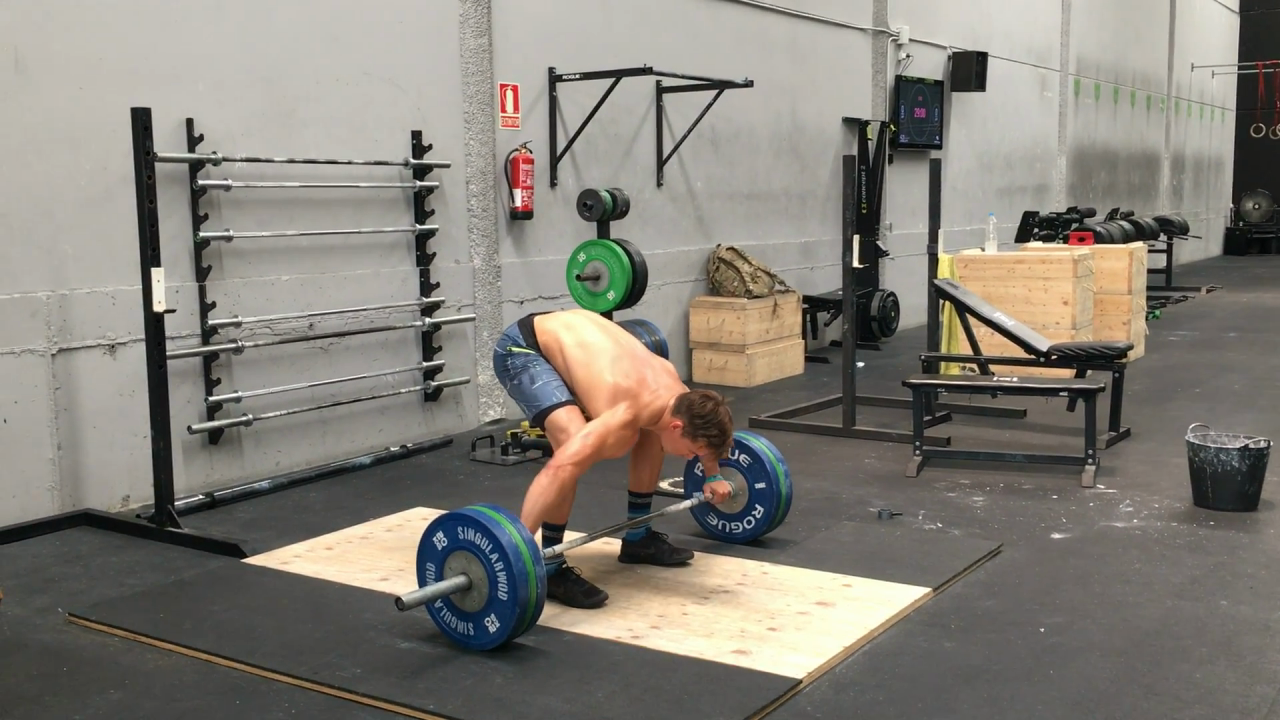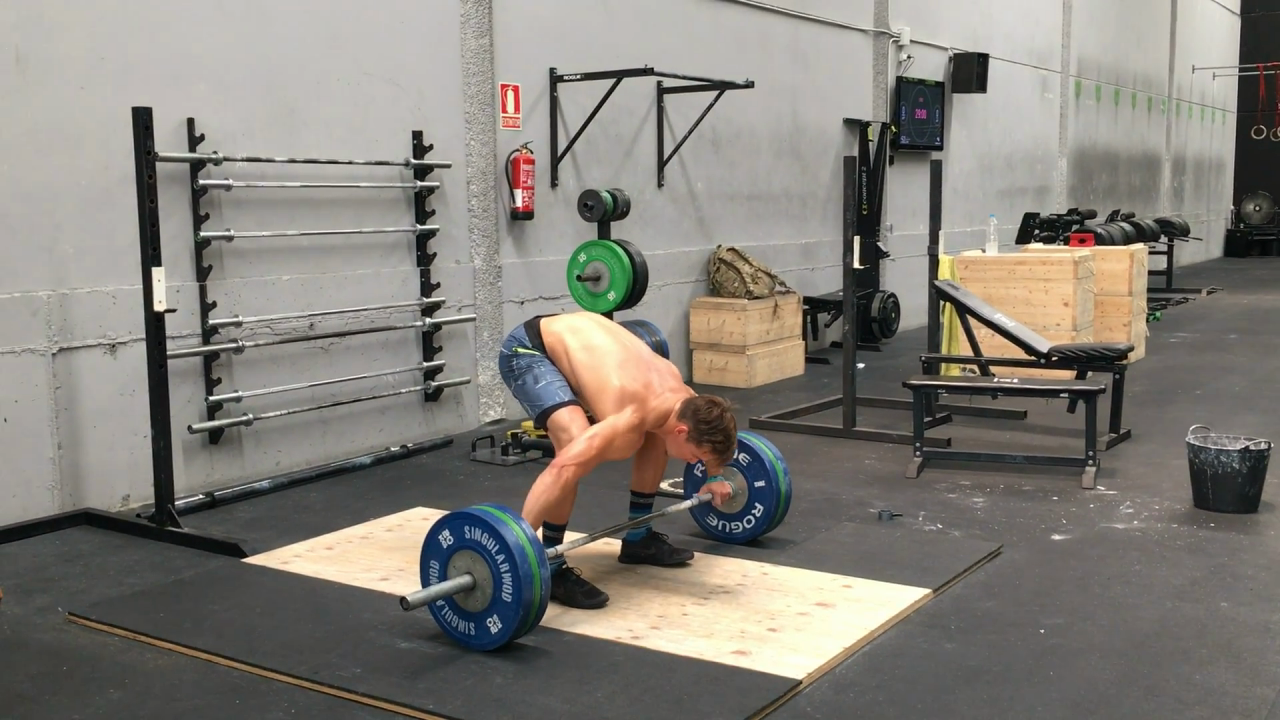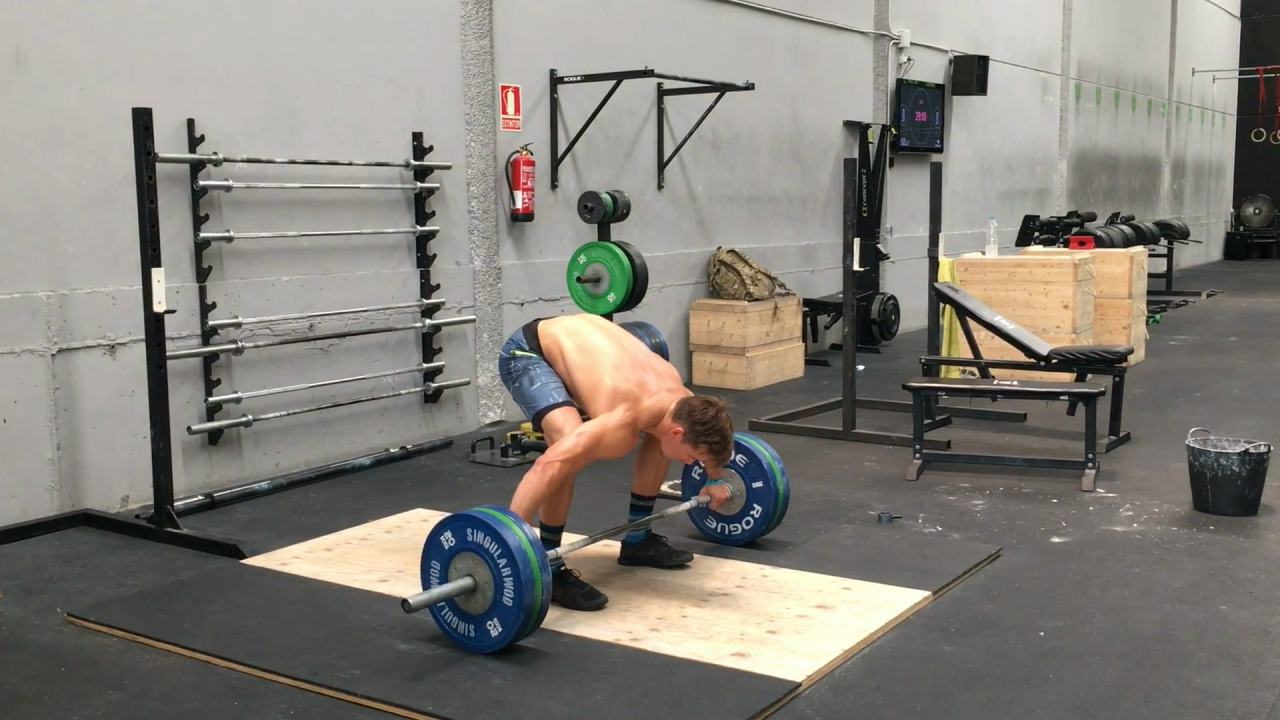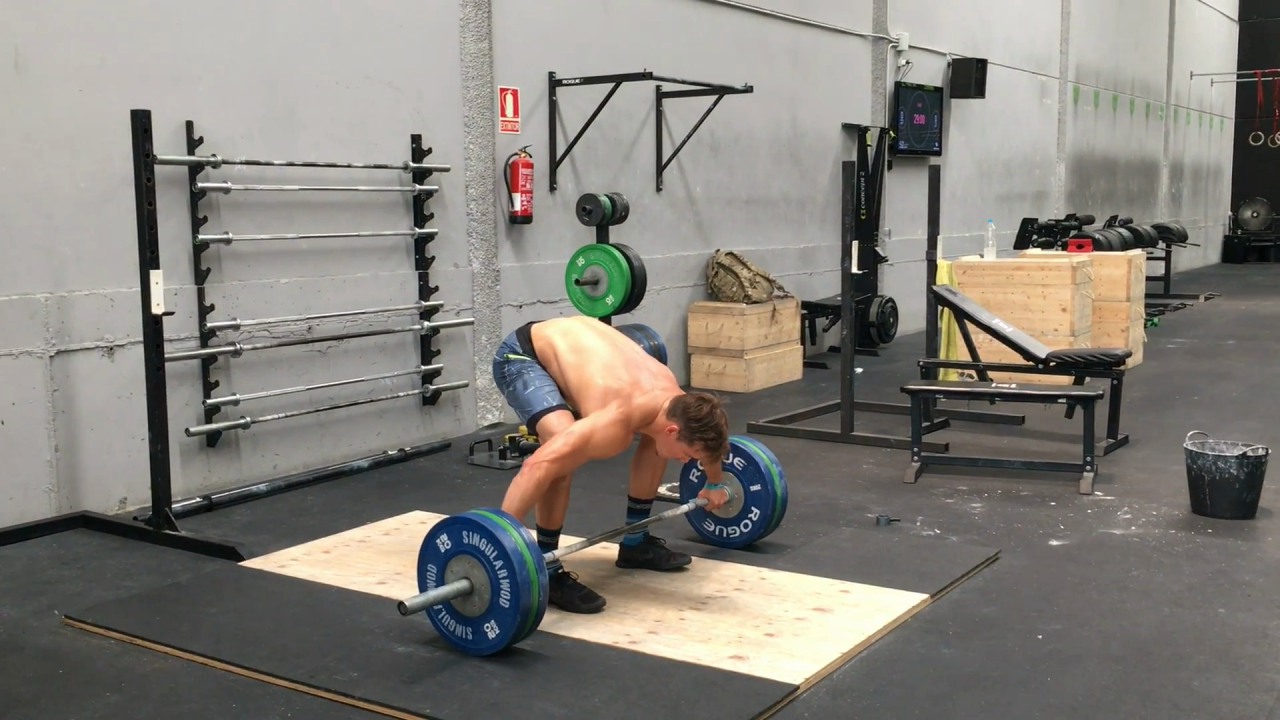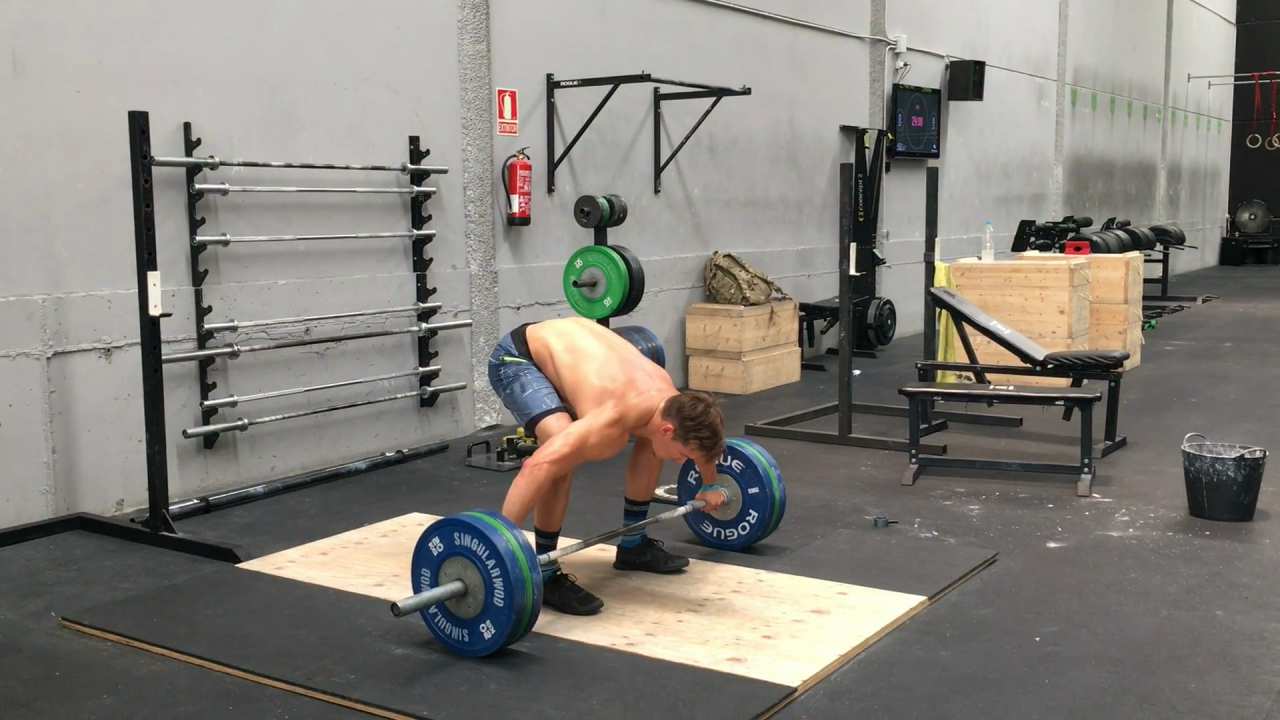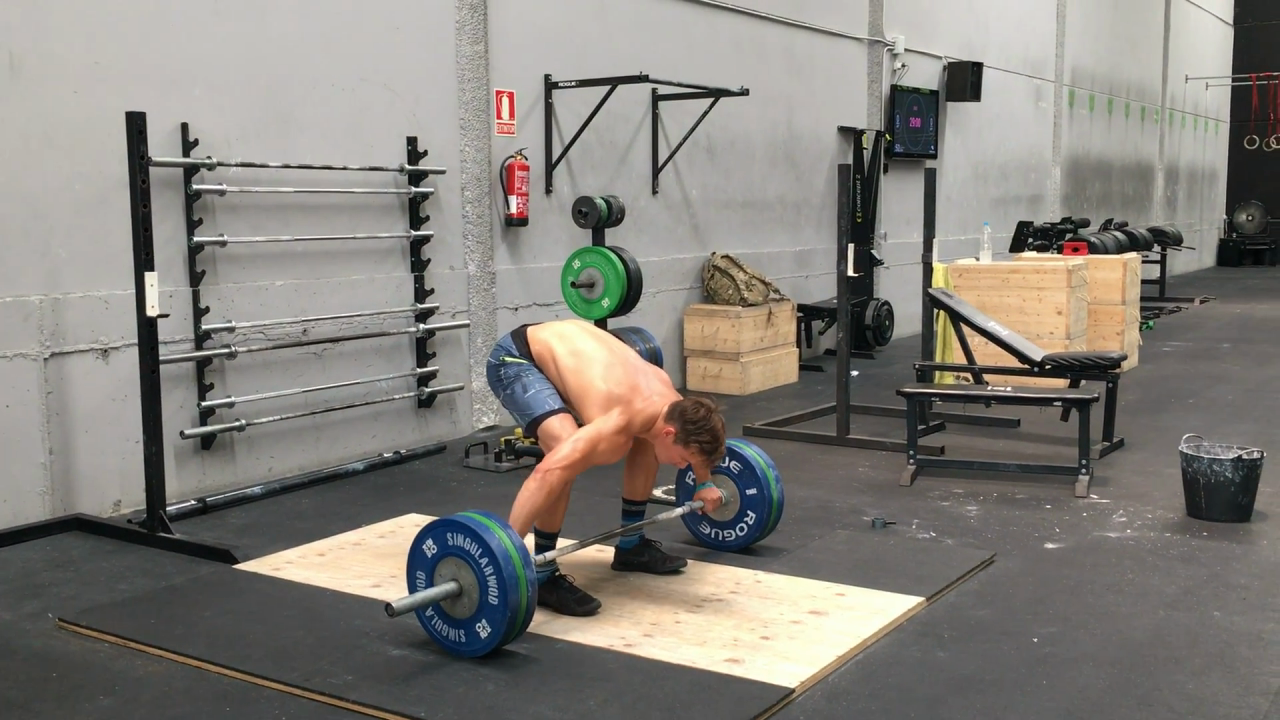
dt=0.2s
person 1, frame 1
left shoulder: (679, 398)
right shoulder: (624, 422)
left elbow: (709, 429)
right elbow: (560, 469)
left wrist: (714, 476)
right hip: (521, 348)
right knee: (571, 444)
left ankle: (637, 538)
right ankle: (551, 569)
person 1, frame 2
left shoulder: (682, 398)
right shoulder: (630, 424)
left elbow: (708, 426)
right elbow: (562, 469)
left wrist: (713, 477)
right hip: (527, 350)
right knee: (575, 440)
left ankle: (638, 539)
right ankle: (551, 569)
person 1, frame 3
left shoulder: (681, 400)
right shoulder: (622, 426)
left elbow: (707, 433)
right elbow: (548, 466)
left wrist: (714, 480)
right hip: (527, 353)
left knee: (657, 437)
right knee: (568, 440)
left ankle: (637, 541)
right ankle: (549, 571)
person 1, frame 4
left shoulder: (677, 403)
right shoulder: (616, 424)
left elbow: (706, 434)
right elbow: (537, 466)
left wrist: (714, 485)
right hip: (521, 356)
left knee: (655, 441)
right knee: (562, 458)
left ankle: (635, 543)
right ankle: (547, 573)
person 1, frame 5
left shoulder: (671, 403)
right shoulder: (612, 424)
left elbow: (702, 436)
right elbow: (536, 468)
left wrist: (710, 486)
right hip: (517, 358)
left knee: (650, 442)
right knee: (562, 457)
left ankle: (633, 545)
right ankle: (545, 575)
person 1, frame 6
left shoulder: (671, 405)
right shoulder: (617, 429)
left elbow: (698, 436)
right elbow: (546, 473)
left wrist: (704, 484)
left hip: (563, 344)
right hip: (515, 358)
right knee: (565, 445)
left ankle: (631, 546)
right ankle: (544, 577)
